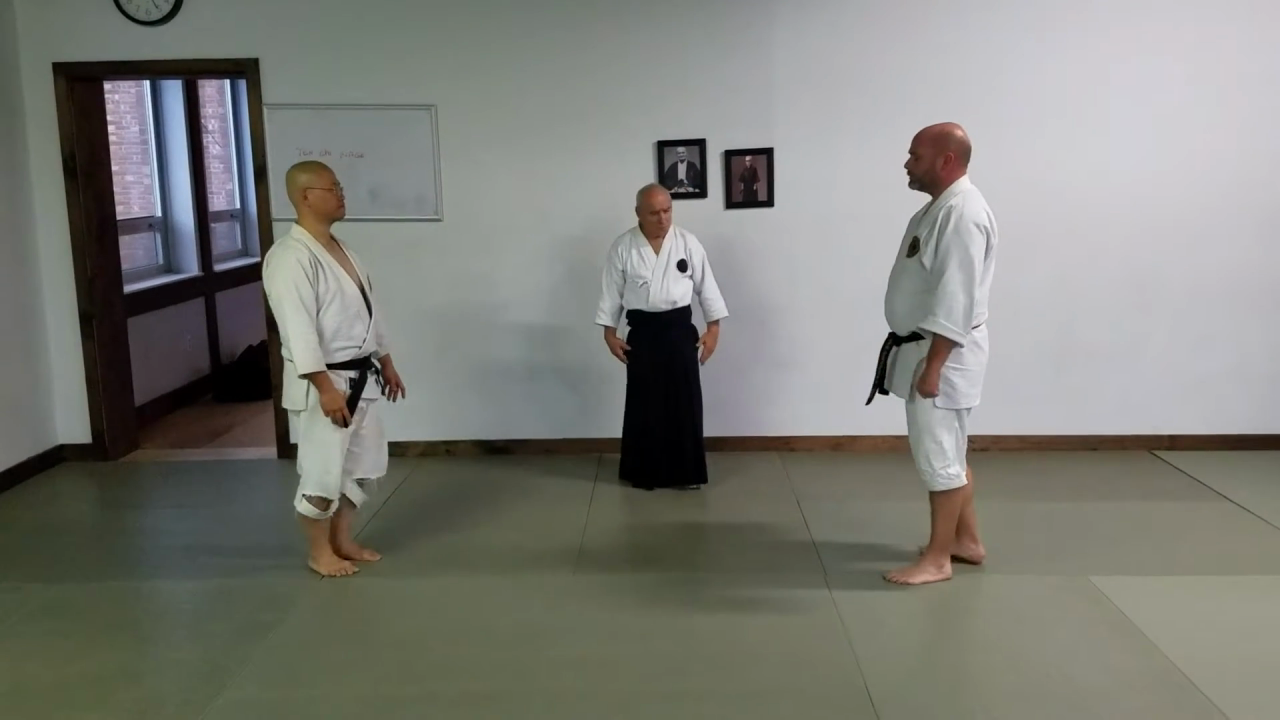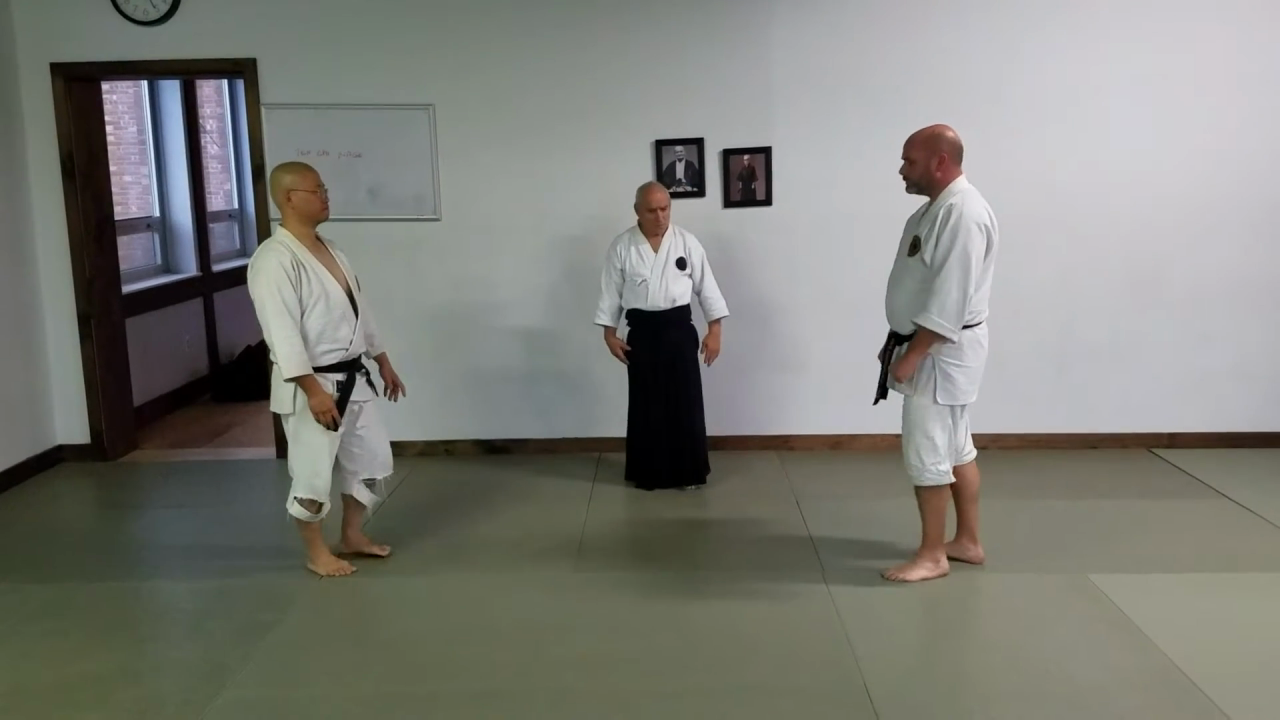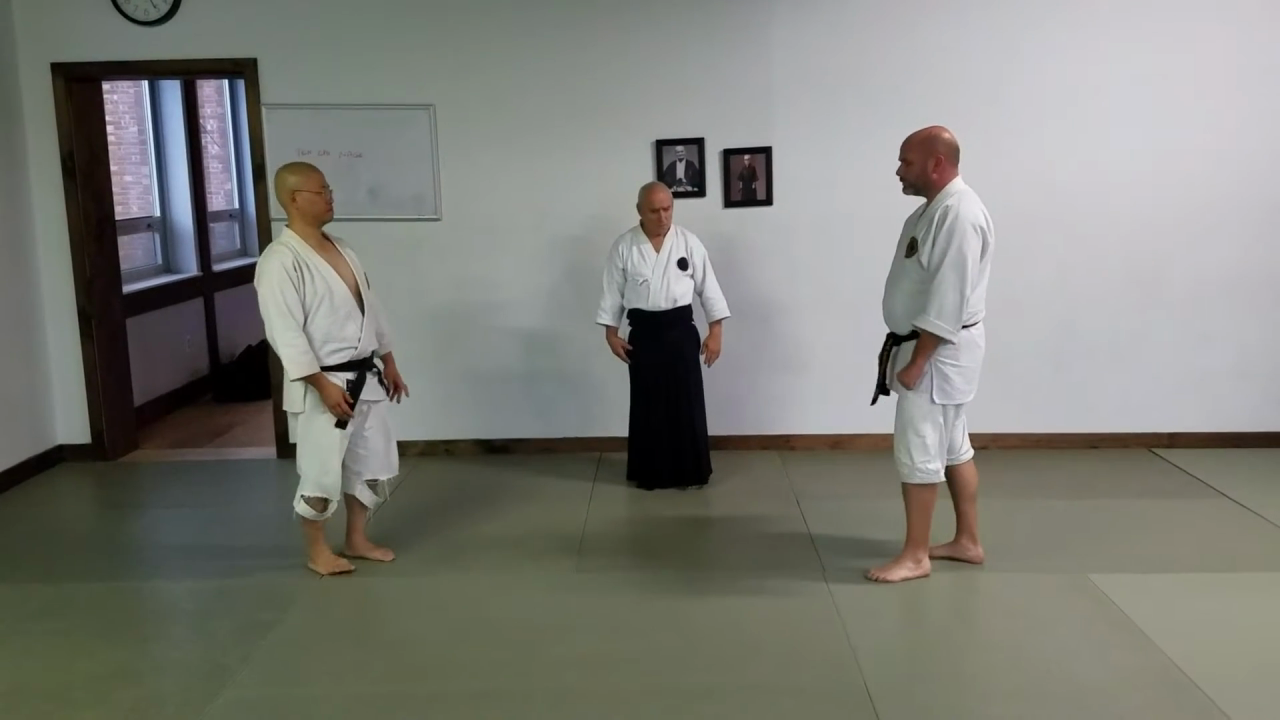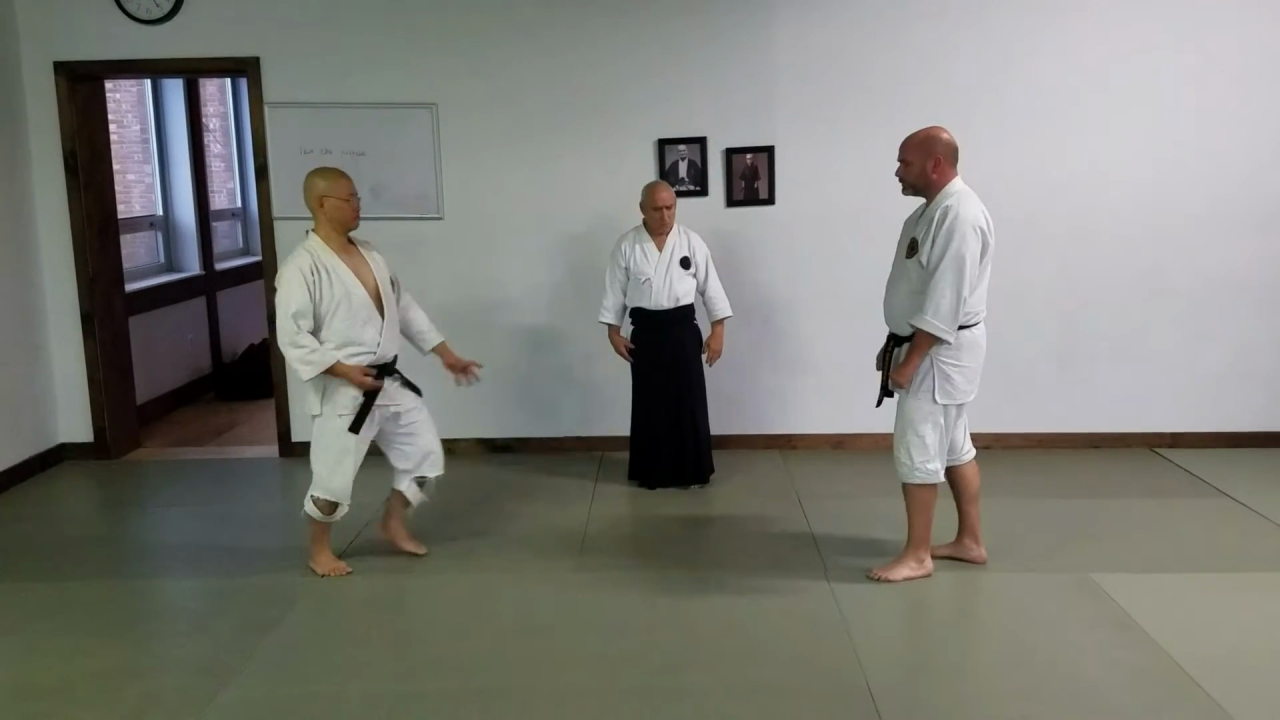
dt=0.4s
person 1, frame 1
left shoulder: (962, 213)
right shoulder: (942, 207)
left elbow: (956, 301)
left wrist: (934, 366)
left hip: (942, 353)
right hip: (926, 347)
left knee: (939, 456)
right knee: (946, 451)
left ankle: (938, 559)
right ankle: (967, 540)
person 1, frame 2
left shoulder: (962, 212)
right shoulder: (937, 208)
left elbow: (948, 300)
left wrist: (911, 356)
right wrist: (896, 343)
left hip: (942, 350)
right hip: (926, 347)
left knee: (927, 452)
right knee: (955, 447)
left ankle: (932, 554)
right ankle: (968, 542)
person 1, frame 3
left shoulder: (959, 215)
right shoulder: (933, 209)
left elbow: (948, 302)
left wrist: (917, 361)
right wrist: (896, 347)
left hip: (938, 352)
right hip: (923, 346)
left knee: (918, 452)
right knee: (951, 446)
left ankle: (915, 554)
right ankle: (967, 541)
person 1, frame 4
left shoulder: (959, 215)
right shoulder: (933, 209)
left elbow: (944, 302)
left wrist: (909, 361)
right wrist: (894, 347)
left hip: (939, 352)
right hip: (927, 348)
left knee: (917, 451)
right knee: (953, 446)
left ankle: (917, 554)
right ankle: (969, 541)
person 2, frame 1
left shoulder: (338, 248)
right shoulder: (291, 257)
left elbow: (365, 310)
right elbow: (298, 329)
left wrist: (385, 362)
right wrist: (325, 387)
left hip: (358, 376)
right hip: (322, 382)
left knee: (361, 464)
right knee: (323, 469)
left ankle: (342, 540)
right ankle: (319, 551)
person 2, frame 2
left shoulder: (328, 249)
right shoulder: (275, 260)
left elbow: (358, 310)
right elbow: (282, 333)
left wrist: (383, 362)
right wrist: (313, 390)
left hip: (351, 378)
right hip: (311, 385)
left knee: (370, 458)
right knee: (314, 473)
left ankle: (352, 535)
right ankle: (316, 552)
person 2, frame 3
left shoulder: (340, 248)
right shoulder: (280, 260)
left elbow: (370, 309)
right elbow: (285, 334)
left wrist: (388, 363)
right wrist: (323, 385)
left hip: (364, 377)
right hip: (321, 385)
left knee: (373, 463)
right knee: (322, 471)
left ankle: (357, 539)
right ankle: (318, 551)
person 2, frame 4
left shoulder: (368, 253)
right shoulder: (302, 265)
left elbow: (404, 306)
right elbow: (293, 336)
left wrist: (445, 353)
right wrist: (342, 371)
left hip: (389, 381)
right hip: (341, 391)
left knee: (424, 453)
right knee: (333, 477)
left ankle: (393, 525)
right ankle: (319, 551)
person 3, frame 1
left shoulder: (687, 243)
right shoulder: (622, 247)
left elbow: (706, 286)
right elbow: (612, 292)
left wrist: (713, 328)
right wrist: (610, 333)
left hip: (679, 330)
right hip: (642, 333)
left knee: (685, 402)
right knee: (643, 405)
left ankle: (687, 471)
right ankle: (646, 471)
person 3, frame 2
left shoulder: (686, 242)
right shoulder: (621, 246)
left elbow: (706, 286)
right elbow: (611, 292)
left wrist: (714, 329)
right wrist: (610, 333)
left hip: (679, 330)
right hip: (642, 333)
left knee: (686, 403)
right knee: (645, 405)
left ankle: (688, 471)
right ankle: (648, 472)
person 3, frame 3
left shoulder: (688, 242)
right shoulder: (623, 246)
left elbow: (708, 287)
right elbow: (612, 292)
left wrist: (715, 331)
right wrist: (611, 333)
left hip: (680, 331)
right hip: (643, 334)
left knee: (687, 403)
right knee: (647, 405)
left ankle: (689, 471)
right ankle: (649, 472)
person 3, frame 4
left shoulder: (691, 241)
right shoulder: (626, 245)
left elbow: (710, 287)
right elbow: (615, 291)
left wrist: (717, 330)
right wrist: (614, 332)
left hip: (683, 330)
right hip: (645, 332)
left knee: (689, 402)
right knee: (648, 404)
left ankle: (691, 471)
right ankle: (650, 472)
